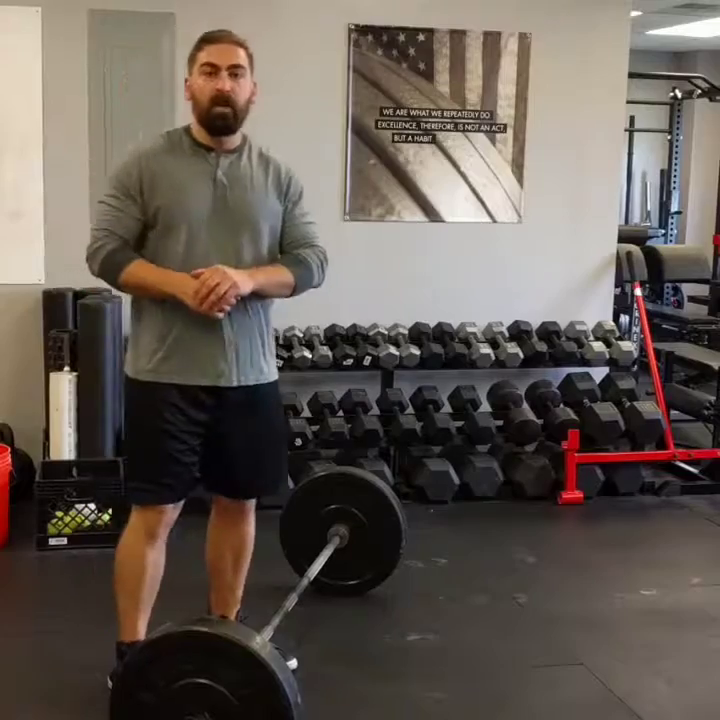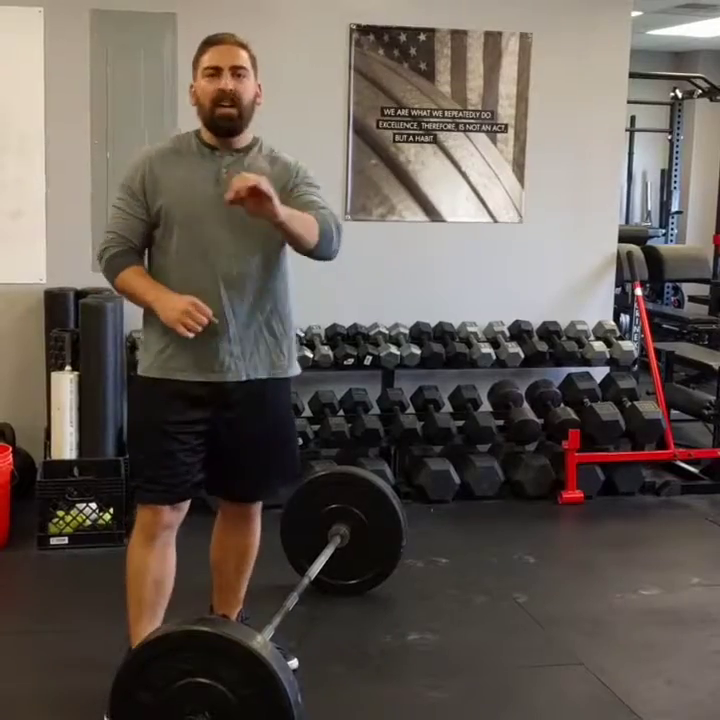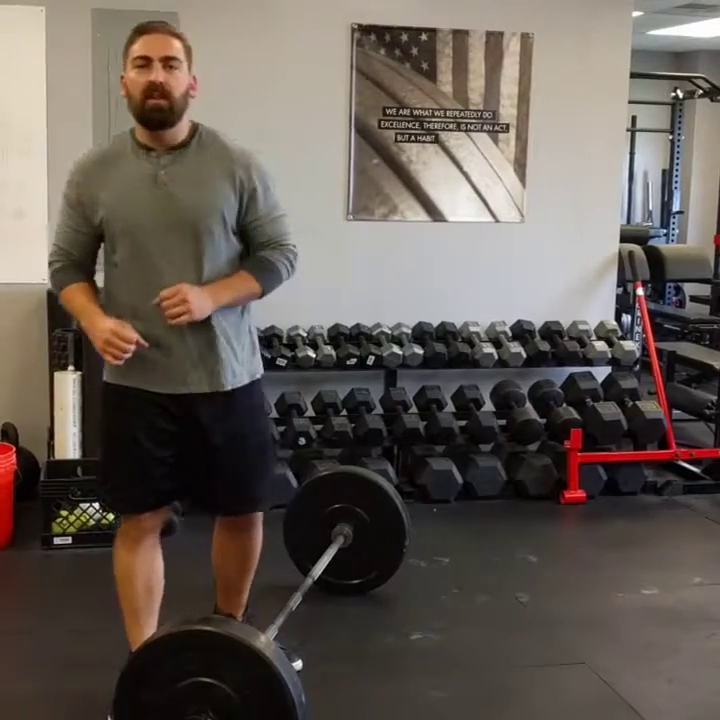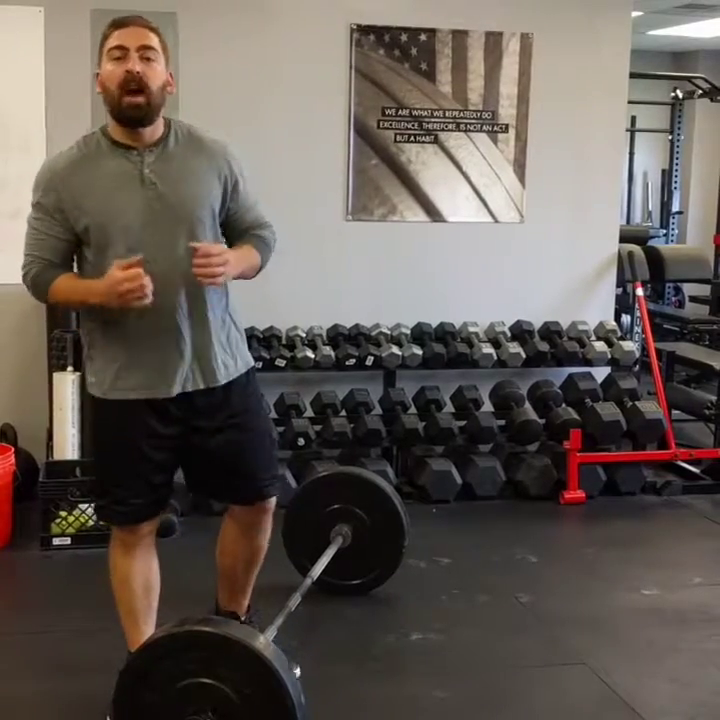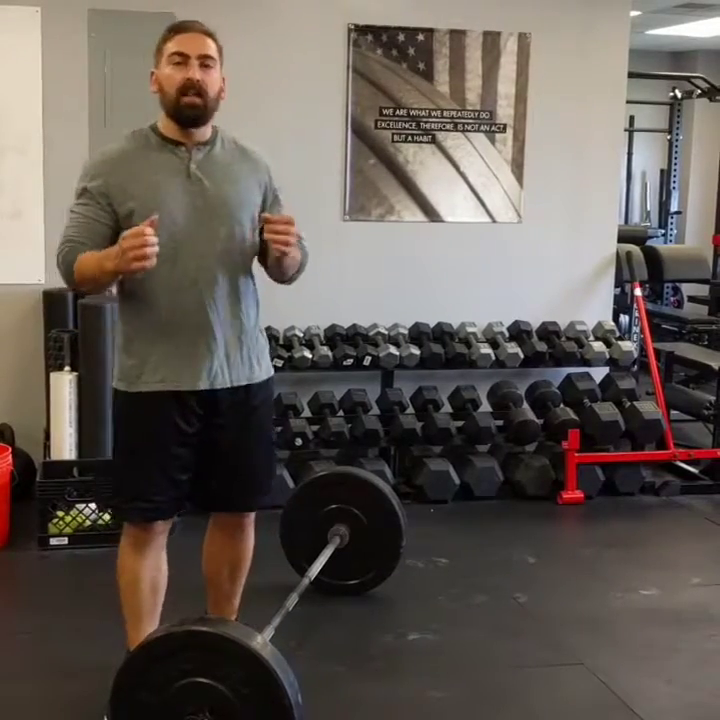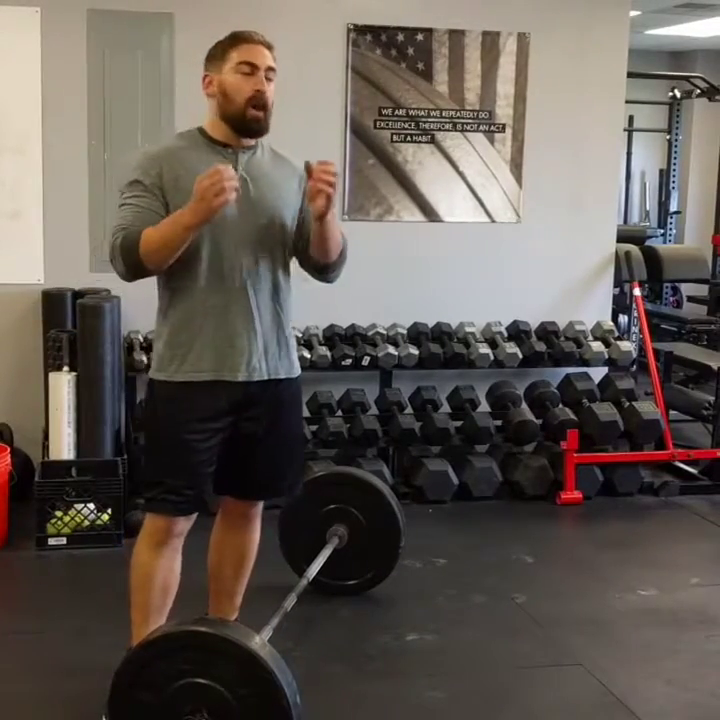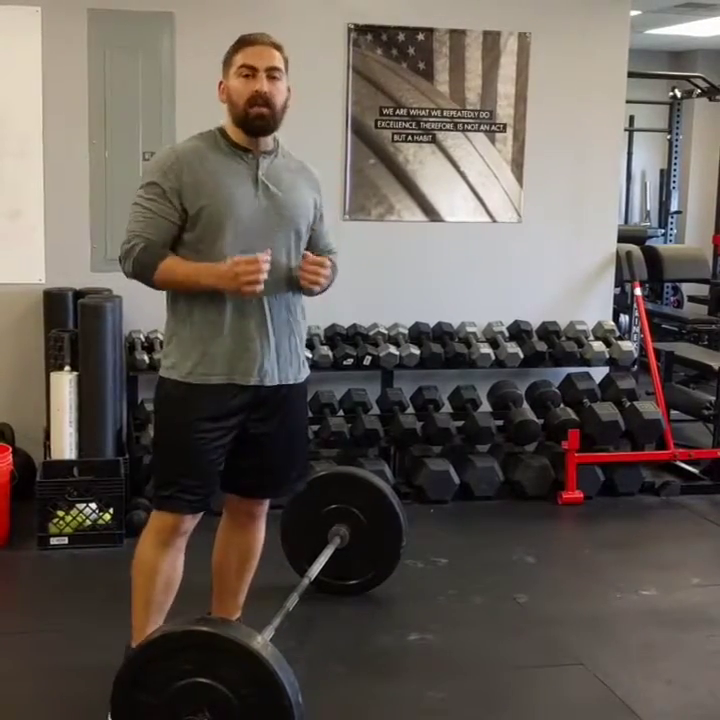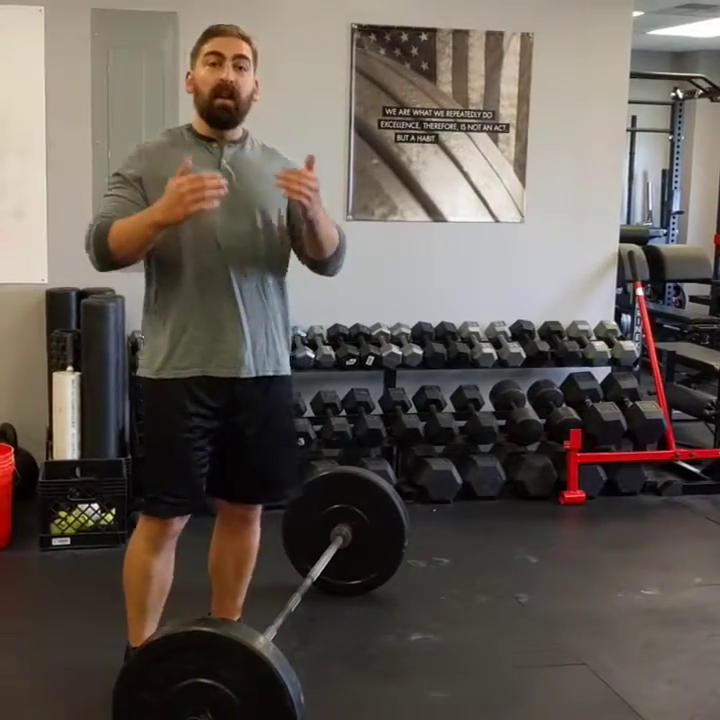
dt=0.5s
person 1, frame 1
left shoulder: (277, 176)
right shoulder: (145, 164)
left elbow: (311, 262)
right elbow: (105, 252)
left wrist: (247, 278)
right wrist: (181, 284)
left hip: (249, 374)
right hip: (165, 373)
left knee: (237, 503)
right knee: (154, 512)
left ankle: (225, 630)
right ankle: (132, 649)
person 1, frame 2
left shoulder: (284, 172)
right shoulder: (153, 166)
left elbow: (326, 240)
right elbow: (115, 252)
left wrist: (276, 210)
right wrist: (161, 300)
left hip: (259, 371)
right hip: (172, 372)
left knee: (244, 504)
right knee: (158, 515)
left ankle: (227, 629)
person 1, frame 3
left shoulder: (237, 165)
right shoulder: (93, 173)
left elbow: (279, 254)
right elbow: (67, 266)
left wrist: (212, 295)
right wrist: (95, 320)
left hip: (227, 377)
right hip: (137, 382)
left knee: (242, 513)
right knee: (140, 522)
left ankle: (230, 624)
person 1, frame 4
left shoulder: (212, 156)
right shoulder: (64, 174)
left elbow: (259, 233)
right elbow: (40, 273)
left wrist: (233, 263)
right wrist: (101, 291)
left hip: (222, 372)
right hip: (126, 388)
left knee: (256, 501)
right knee: (133, 528)
left ankle: (232, 621)
person 1, frame 5
left shoulder: (251, 167)
right shoulder: (113, 167)
left elbow: (288, 265)
right elbow: (72, 264)
left wrist: (288, 251)
right wrist: (117, 258)
left hip: (243, 376)
right hip: (153, 382)
left knee: (236, 514)
right knee: (147, 525)
person 1, frame 6
left shoulder: (288, 172)
right shoulder: (162, 163)
left elbow: (328, 265)
right elbow: (127, 257)
left wrist: (323, 214)
right wrist: (195, 211)
left hip: (272, 372)
right hip: (189, 374)
left knee: (244, 506)
right knee: (169, 518)
person 1, frame 7
left shoulder: (303, 177)
right shoulder: (180, 164)
left elbow: (322, 254)
right elbow: (137, 256)
left wrist: (320, 272)
right wrist: (217, 275)
left hip: (280, 376)
right hip: (200, 377)
left knee: (250, 506)
right knee: (175, 517)
right ankle: (143, 652)
person 1, frame 8
left shoulder: (280, 168)
right shoulder: (148, 160)
left elbow: (328, 260)
right elbow: (103, 249)
left wrist: (313, 210)
right wrist: (163, 212)
left hip: (263, 371)
right hip: (178, 372)
left knee: (243, 510)
right knee: (162, 520)
right ankle: (140, 653)
